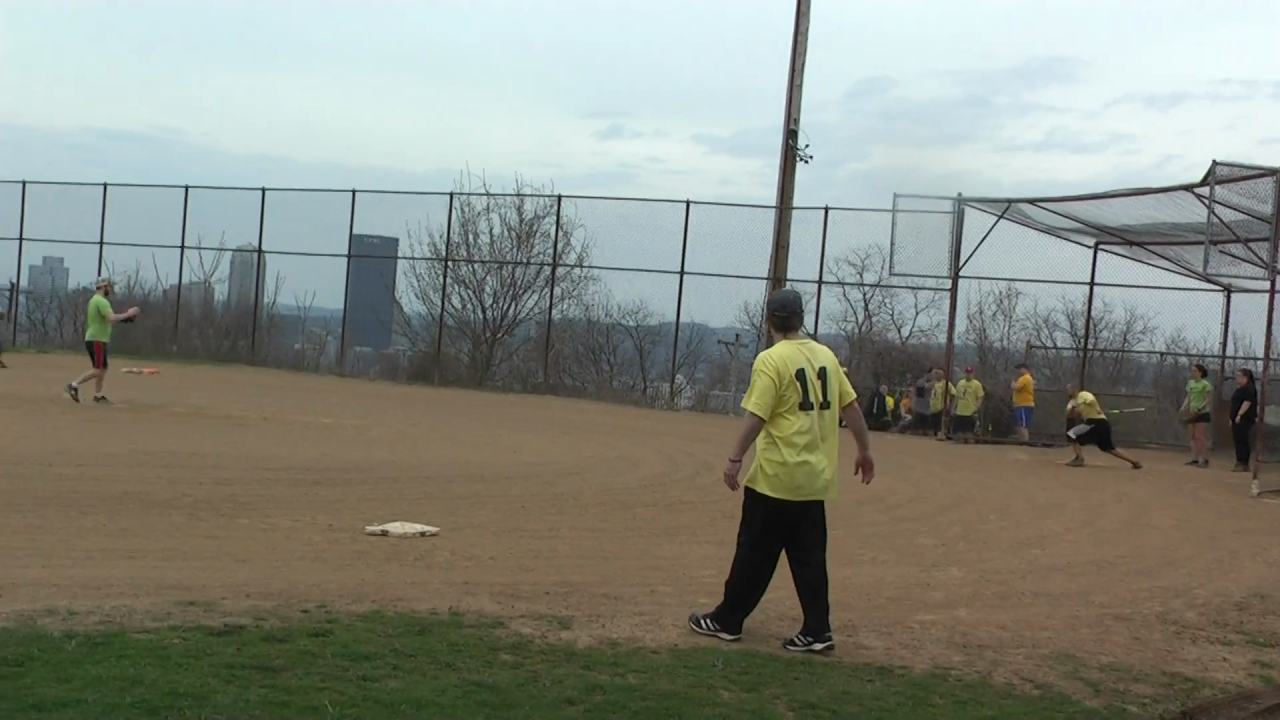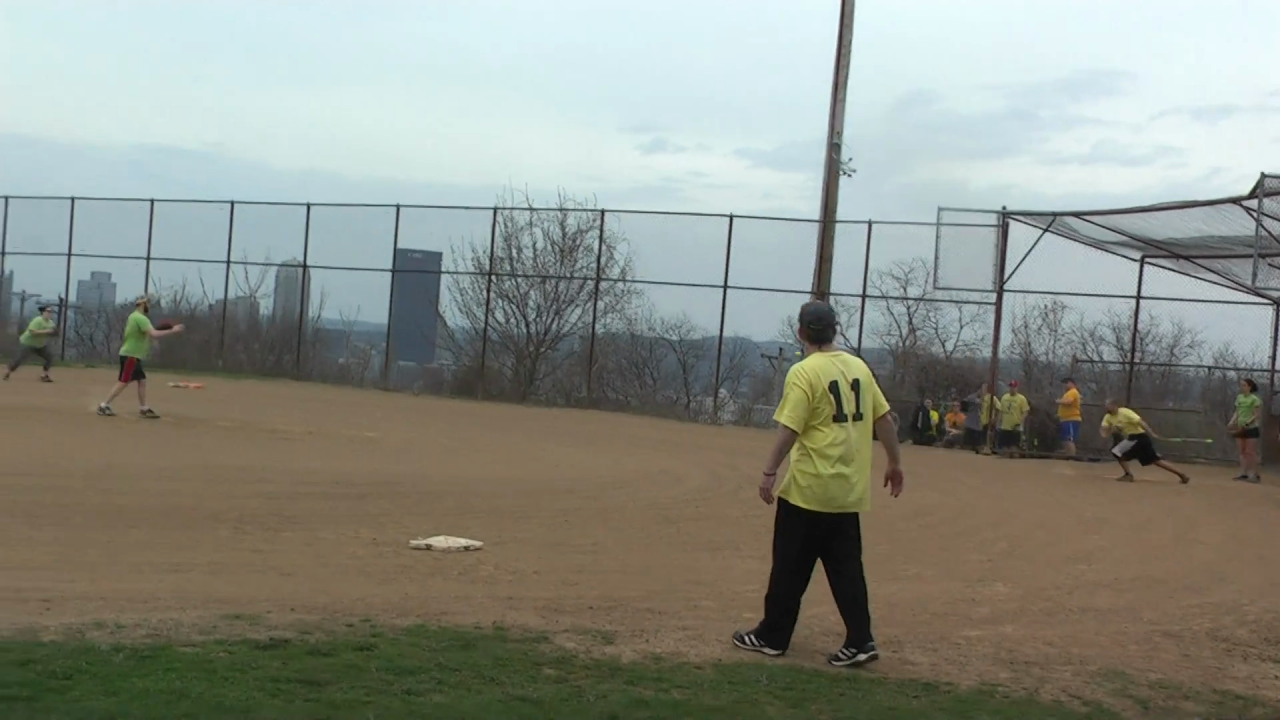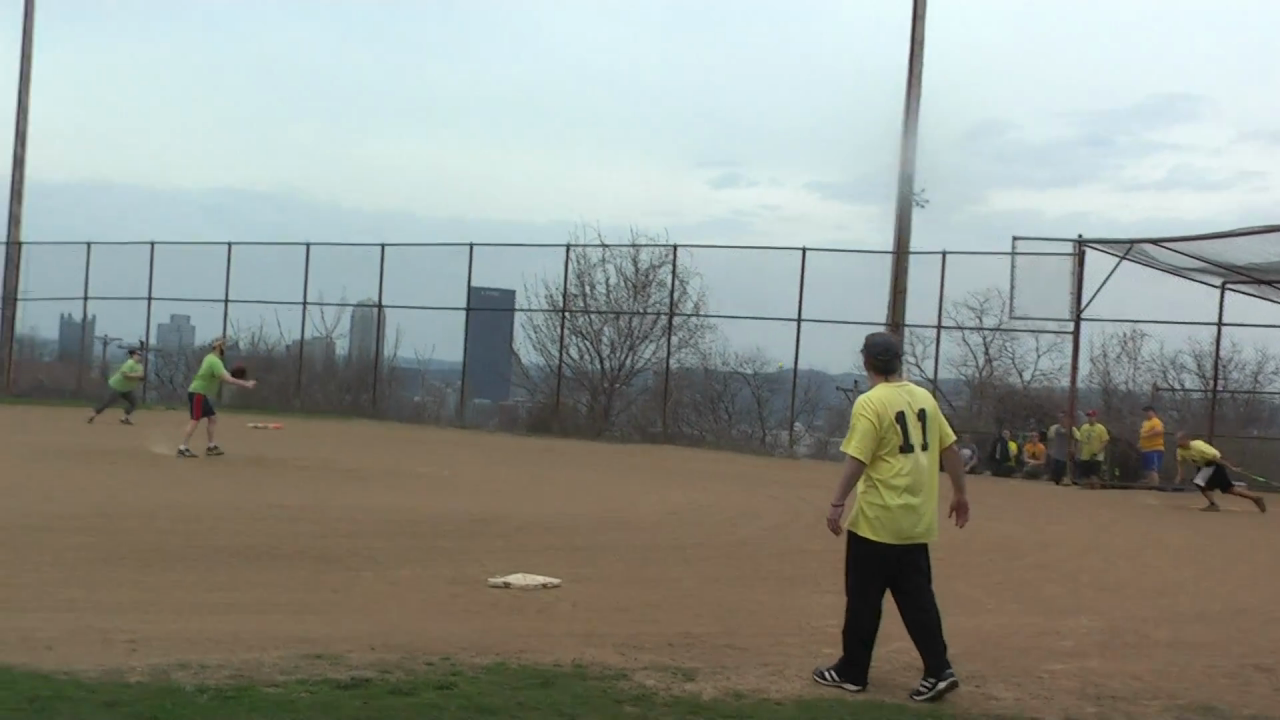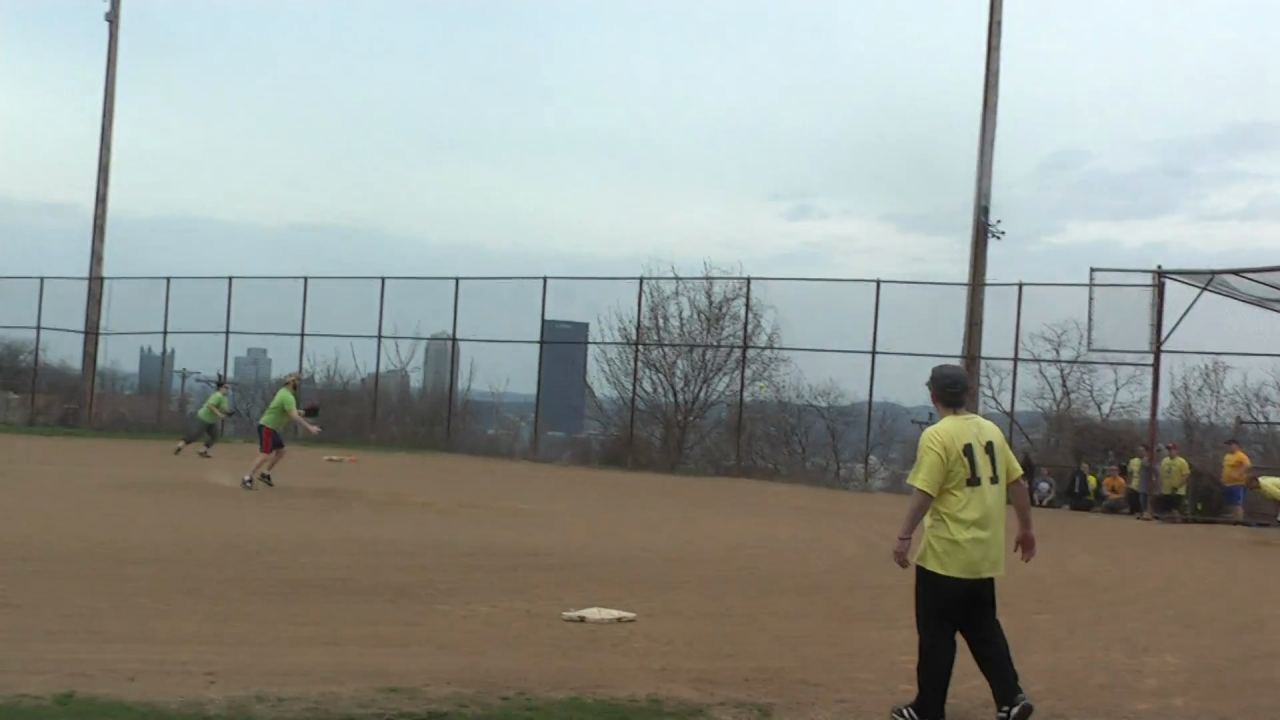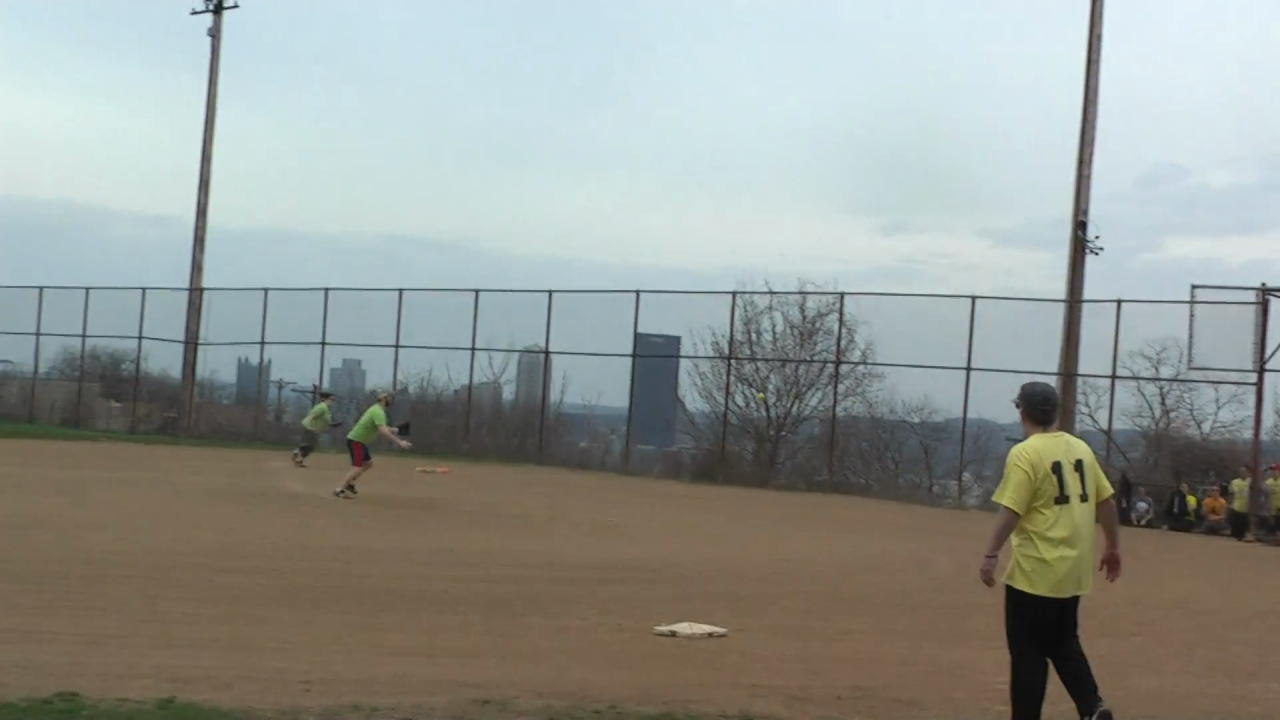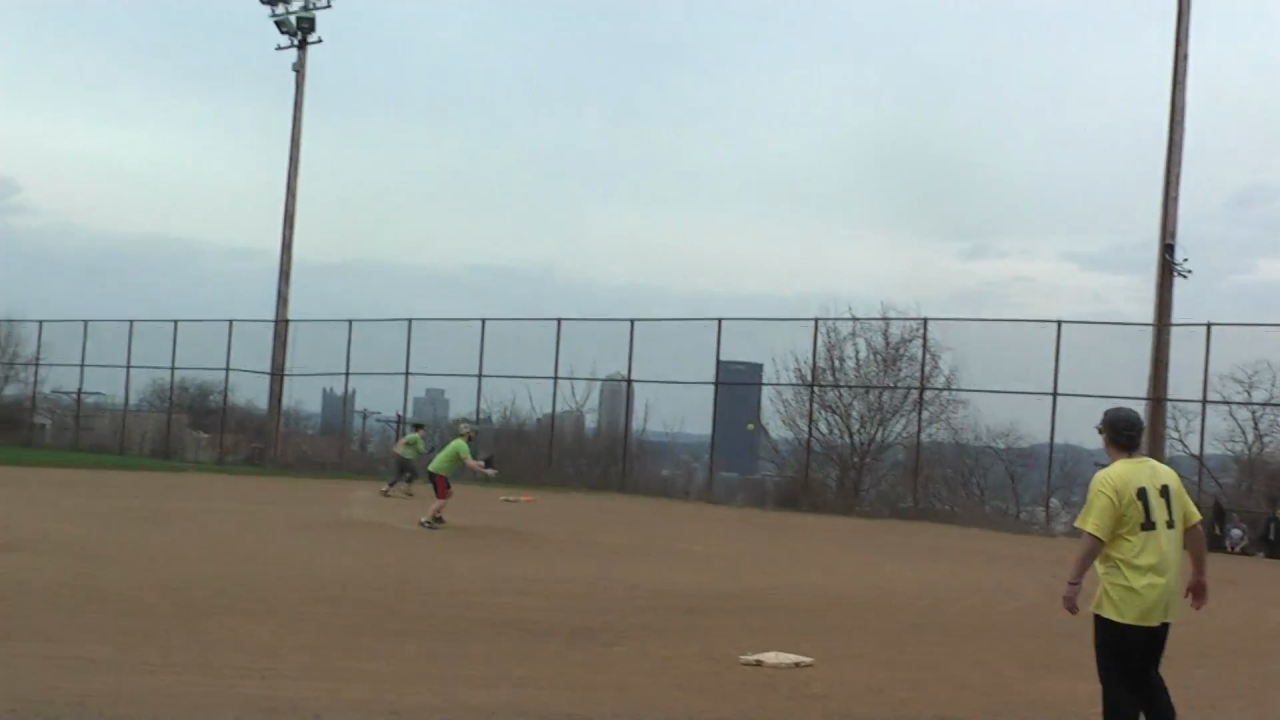
dt=0.1s
person 1, frame 1
left shoulder: (771, 359)
right shoulder: (825, 354)
left elbow: (756, 416)
right elbow: (850, 407)
left wrist: (734, 459)
right wrist: (863, 450)
left hip: (776, 475)
right hip: (815, 476)
left knee: (754, 552)
right knee: (810, 556)
left ankle: (728, 621)
right ankle: (818, 631)
person 1, frame 2
left shoulder: (804, 371)
right shoulder: (858, 366)
left elbow: (789, 429)
right elbow: (883, 419)
left wrist: (769, 472)
right wrist: (894, 463)
left hip: (810, 487)
right hip: (849, 489)
left knee: (790, 565)
right knee: (846, 567)
left ankle: (771, 636)
right ankle: (860, 642)
person 1, frame 3
left shoulder: (869, 402)
right shoulder: (924, 397)
left elbow: (856, 460)
right elbow: (950, 450)
left wrist: (837, 504)
right wrist: (959, 494)
left hip: (879, 519)
right hip: (917, 521)
left knee: (863, 598)
right knee: (918, 599)
left ankle: (852, 673)
right ankle: (939, 671)
person 1, frame 4
left shoulder: (937, 435)
right shoulder: (991, 430)
left elbow: (925, 492)
right elbow: (1017, 483)
left wrist: (905, 536)
right wrist: (1025, 528)
left hip: (947, 552)
right hip: (985, 554)
left knee: (936, 633)
right knee: (984, 629)
person 1, frame 5
left shoulder: (1024, 453)
right shoulder: (1081, 449)
left elbow: (1011, 511)
right elbow: (1107, 502)
left wrist: (990, 555)
right wrist: (1113, 548)
left hip: (1037, 571)
right hip: (1074, 570)
left knee: (1028, 656)
right knee: (1065, 648)
person 1, frame 6
left shoulder: (1108, 479)
right shoulder: (1167, 474)
left elbow: (1094, 537)
right elbow: (1194, 528)
left wrist: (1074, 581)
right wrist: (1199, 574)
left hip: (1123, 602)
right hip: (1161, 597)
left knee: (1120, 683)
right knee: (1144, 674)
